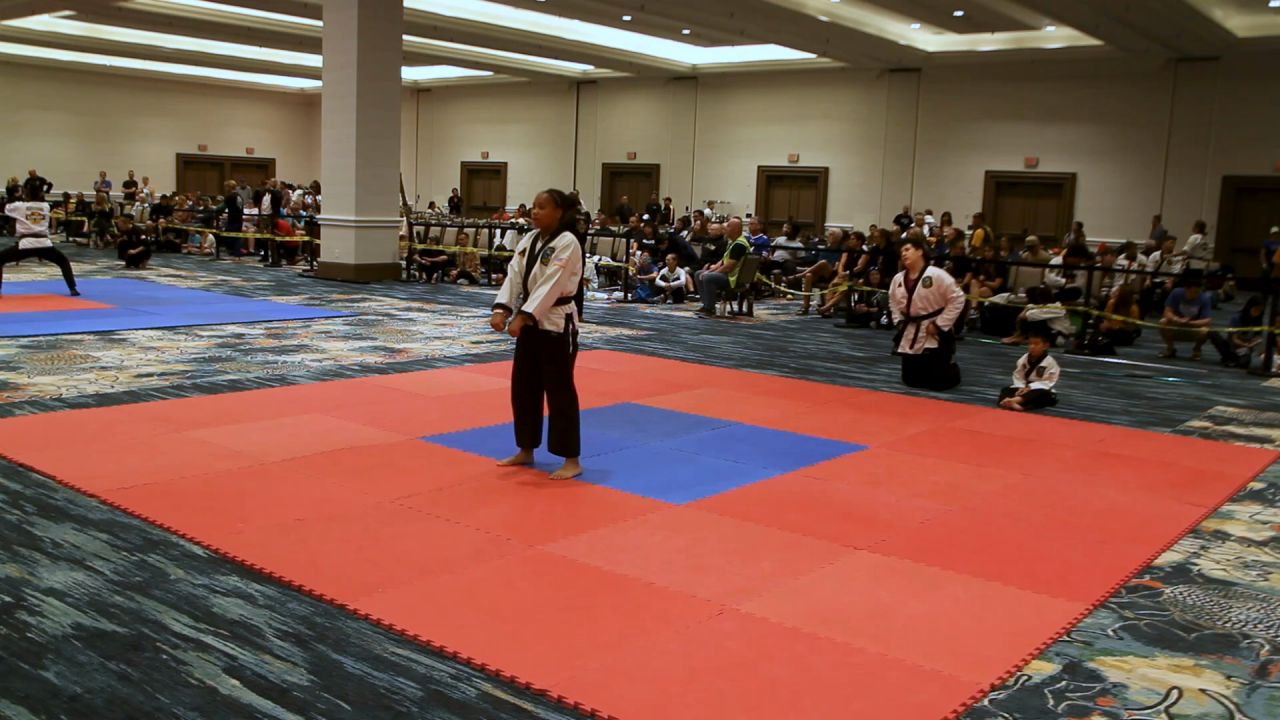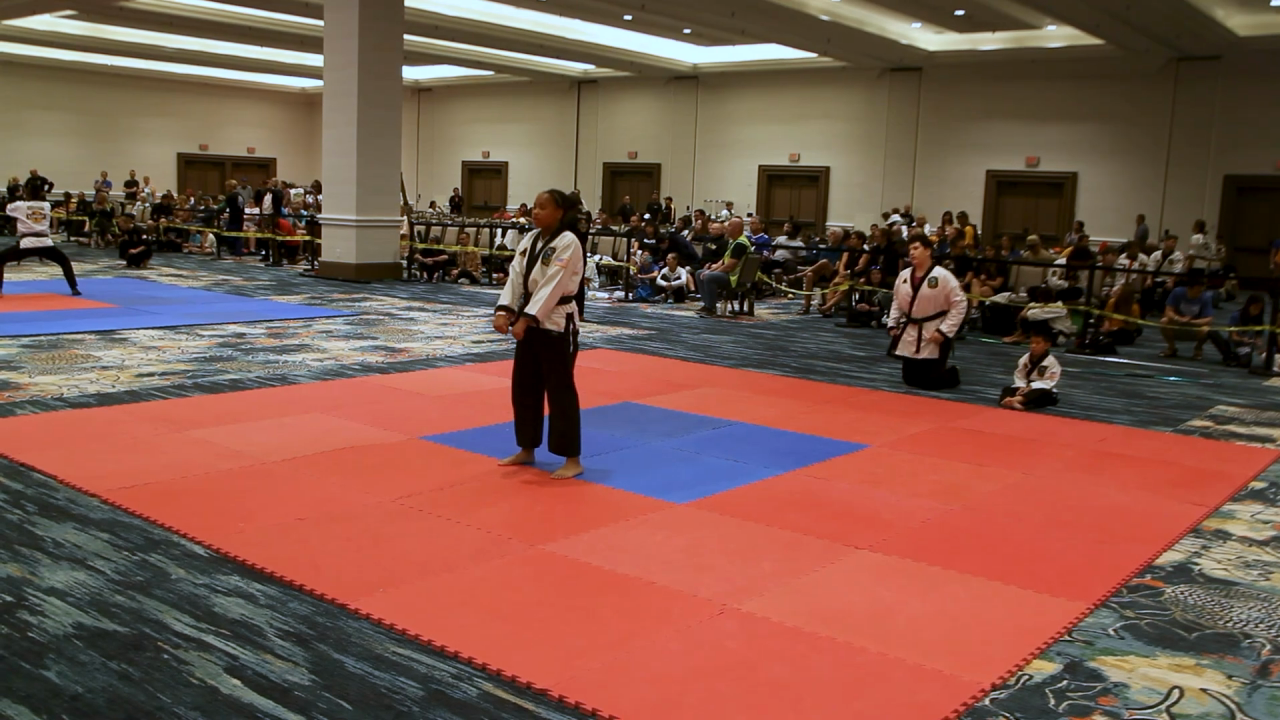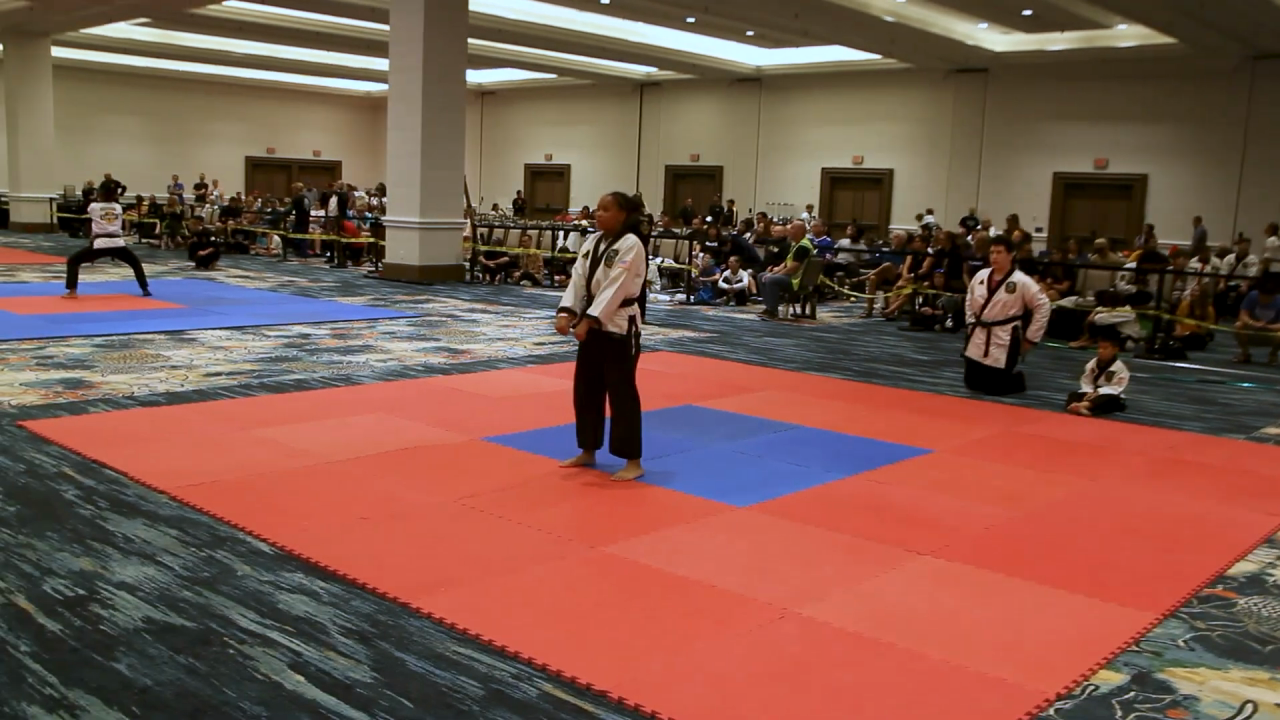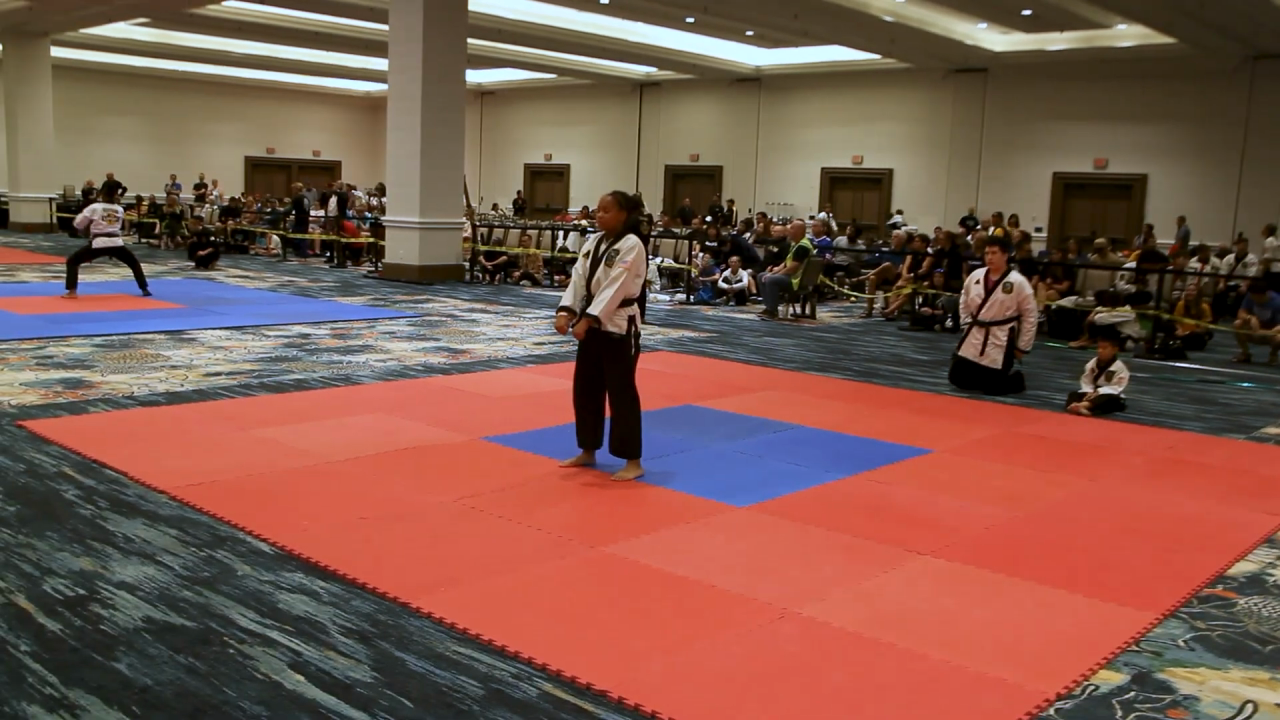
dt=0.4s
person 1, frame 1
left shoulder: (568, 243)
right shoulder: (529, 240)
left elbow: (550, 285)
right elbow: (515, 276)
left wrist: (521, 316)
right wrist: (501, 309)
left hip: (557, 323)
right hip: (530, 321)
left knee: (560, 391)
right knee: (523, 388)
left ankle: (571, 460)
right ankle: (526, 450)
person 1, frame 2
left shoulder: (568, 243)
right shoulder: (530, 240)
left elbow: (552, 286)
right elbow: (516, 277)
left wrist: (525, 319)
right wrist: (504, 310)
left hip: (557, 323)
right hip: (529, 320)
left knee: (560, 390)
right knee: (524, 388)
left ankle: (572, 459)
right ankle: (527, 450)
person 1, frame 3
left shoulder: (631, 245)
right shoulder: (592, 242)
left elbow: (614, 287)
right elbow: (578, 279)
left wrist: (587, 320)
right wrist: (566, 312)
left hip: (619, 325)
right hip: (592, 322)
left knee: (622, 392)
right knee: (586, 389)
left ankle: (633, 462)
right ankle: (588, 452)
person 1, frame 4
left shoulder: (631, 245)
right shoulder: (593, 242)
left elbow: (614, 288)
right elbow: (579, 279)
left wrist: (586, 320)
right wrist: (566, 312)
left hip: (619, 326)
right hip: (592, 322)
left knee: (622, 392)
right knee: (585, 389)
left ankle: (633, 462)
right ankle: (588, 452)
